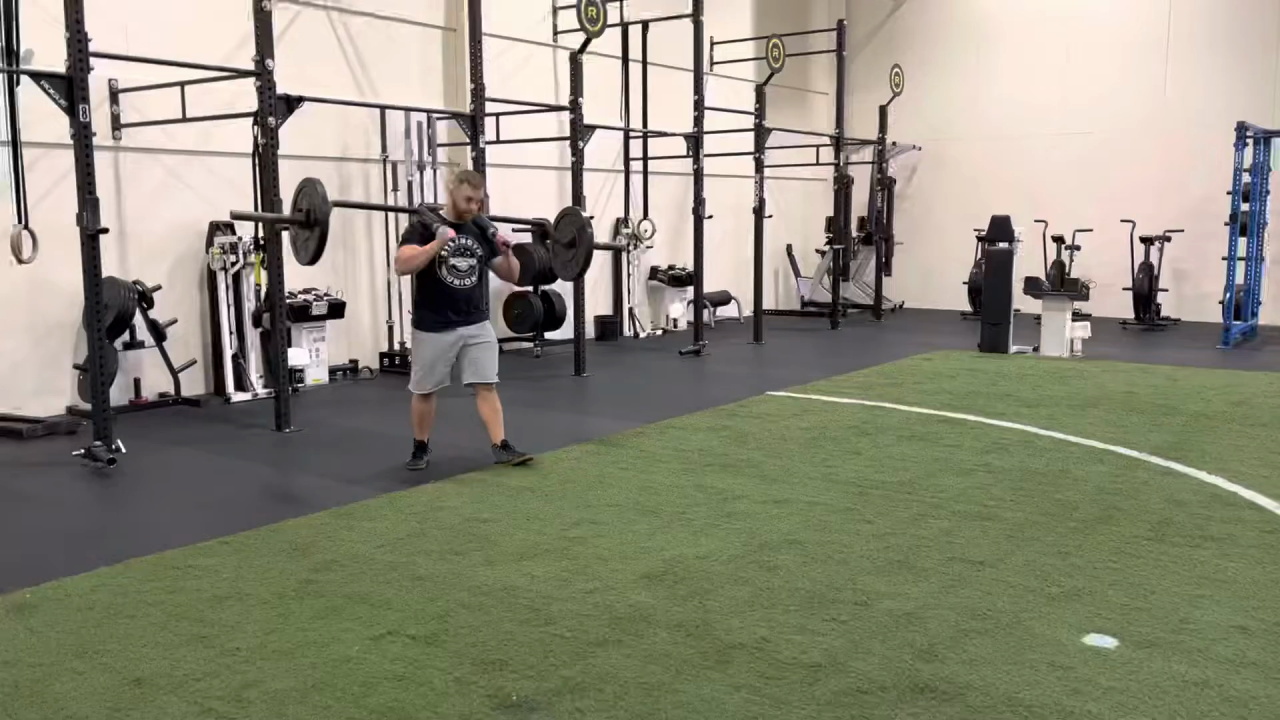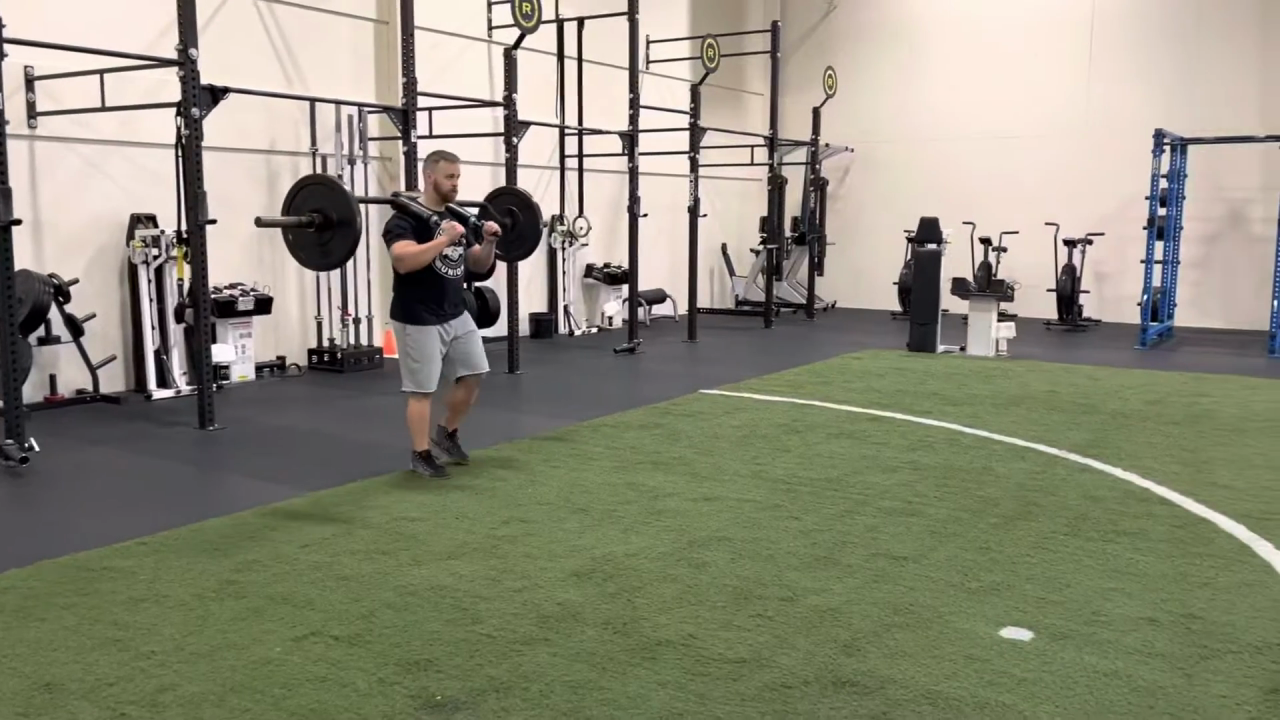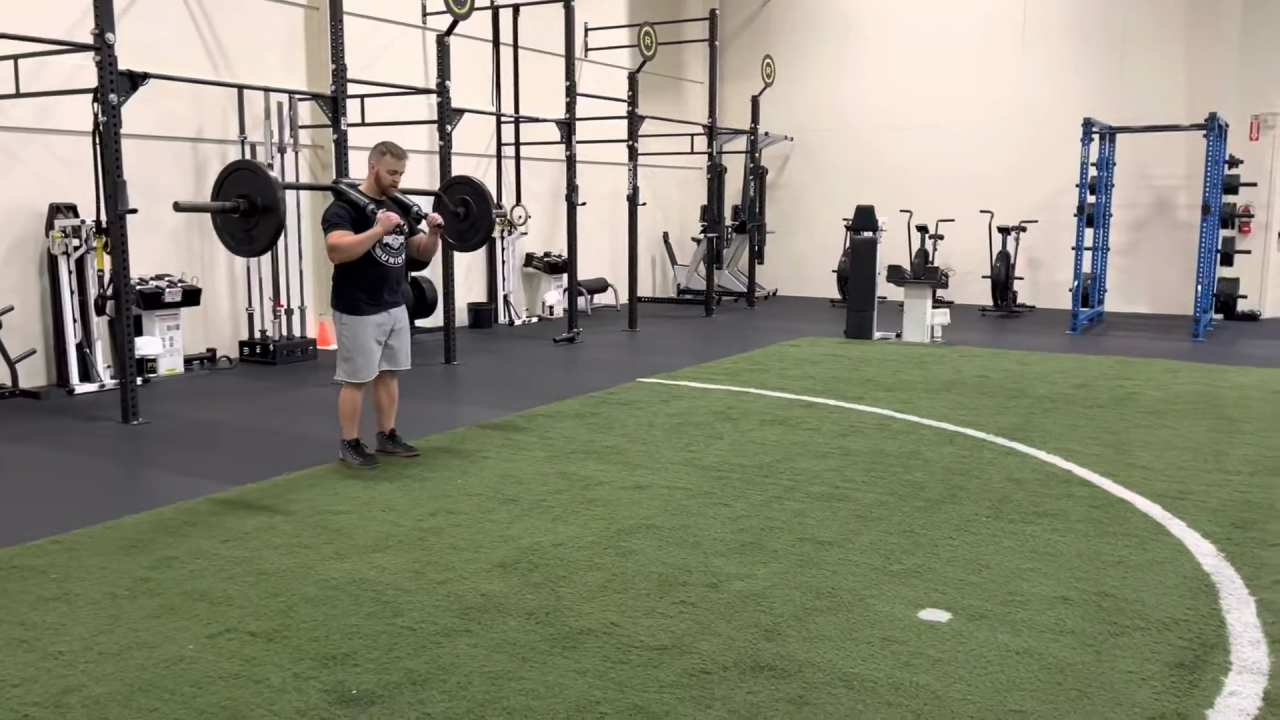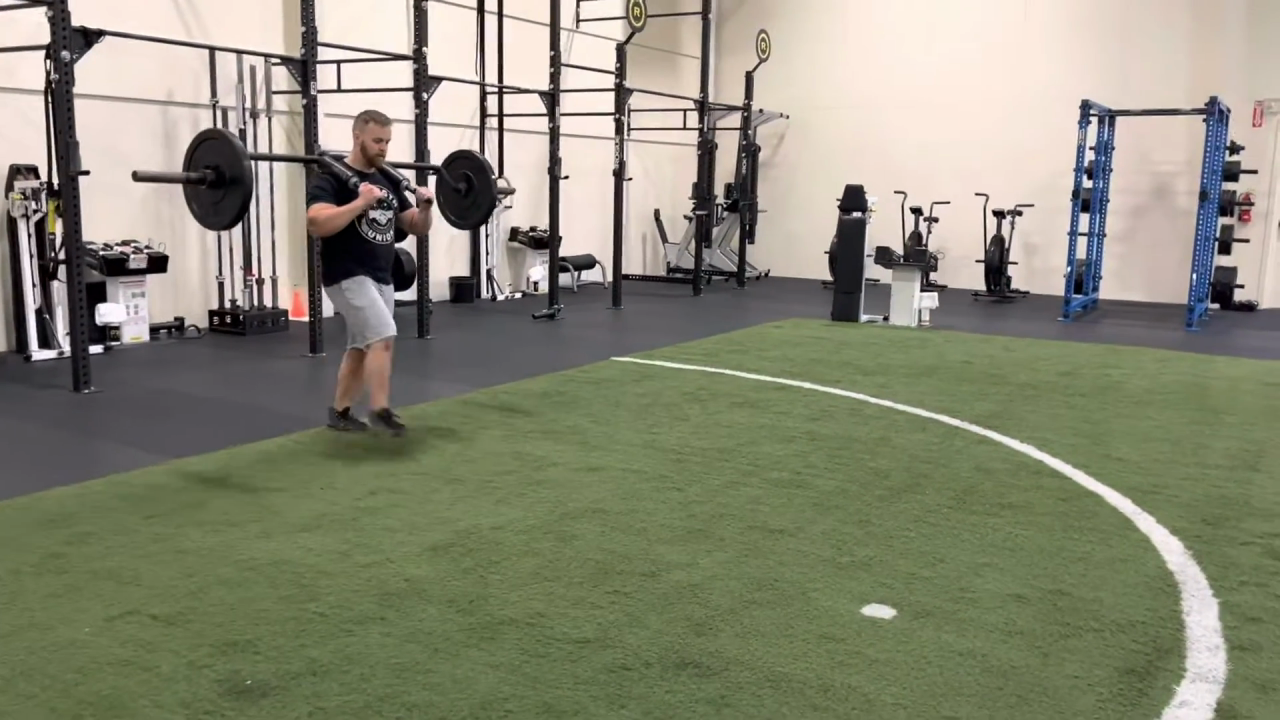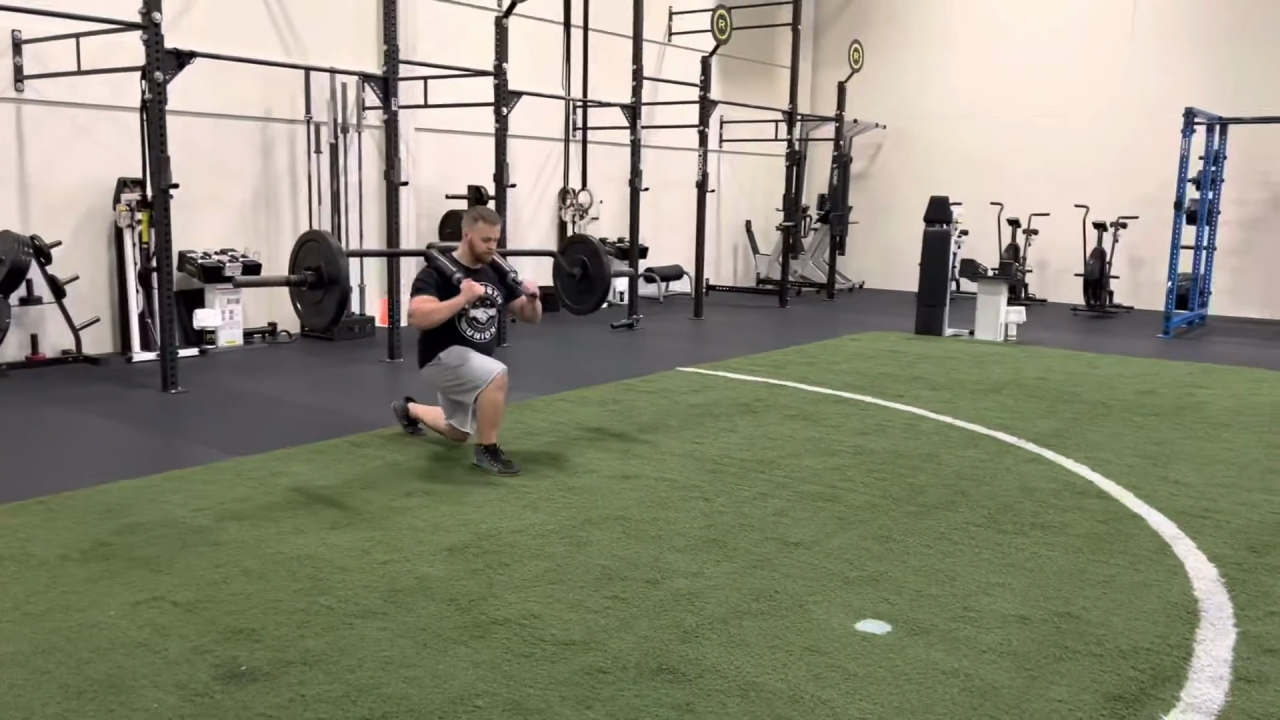
dt=1s
person 1, frame 1
left shoulder: (482, 231)
right shoulder: (423, 227)
left elbow: (510, 275)
right elbow: (403, 265)
left wrist: (506, 252)
right wrist: (439, 242)
left hip: (476, 324)
right hip: (433, 327)
left knee: (485, 384)
right knee: (425, 389)
left ankle: (500, 446)
right ankle: (420, 447)
person 1, frame 2
left shoulder: (456, 219)
right shoulder: (406, 220)
left elbow: (479, 265)
right elbow: (404, 261)
left wrist: (489, 242)
right wrist: (444, 239)
left hip: (457, 315)
right hip: (419, 320)
left knee: (473, 375)
right knee: (422, 389)
left ankle: (445, 433)
right ankle: (421, 455)
person 1, frame 3
left shoulder: (398, 208)
right shoulder: (345, 207)
left elbow: (423, 253)
right elbow: (336, 250)
left wrist: (433, 232)
right wrist: (378, 230)
left hip: (395, 306)
right hip: (358, 310)
left knee: (389, 373)
right knee: (356, 379)
left ankle: (388, 436)
right ankle: (350, 444)
person 1, frame 4
left shoulder: (387, 183)
right shoulder: (331, 180)
left elbow: (418, 228)
right elbow: (317, 224)
left wrist: (425, 207)
right wrist: (360, 202)
left hip: (381, 279)
right hip: (347, 277)
left knee: (361, 346)
right knee: (382, 338)
left ankle: (340, 412)
right ankle: (380, 412)
person 1, frame 5
left shoulder: (496, 273)
right shoulder: (437, 274)
left elbow: (530, 317)
right elbow: (417, 318)
left wrist: (532, 298)
right wrist: (464, 298)
left hip: (473, 362)
right hip: (442, 357)
left knee: (459, 433)
right knee: (497, 375)
left ankle: (408, 409)
right ankle: (486, 450)
